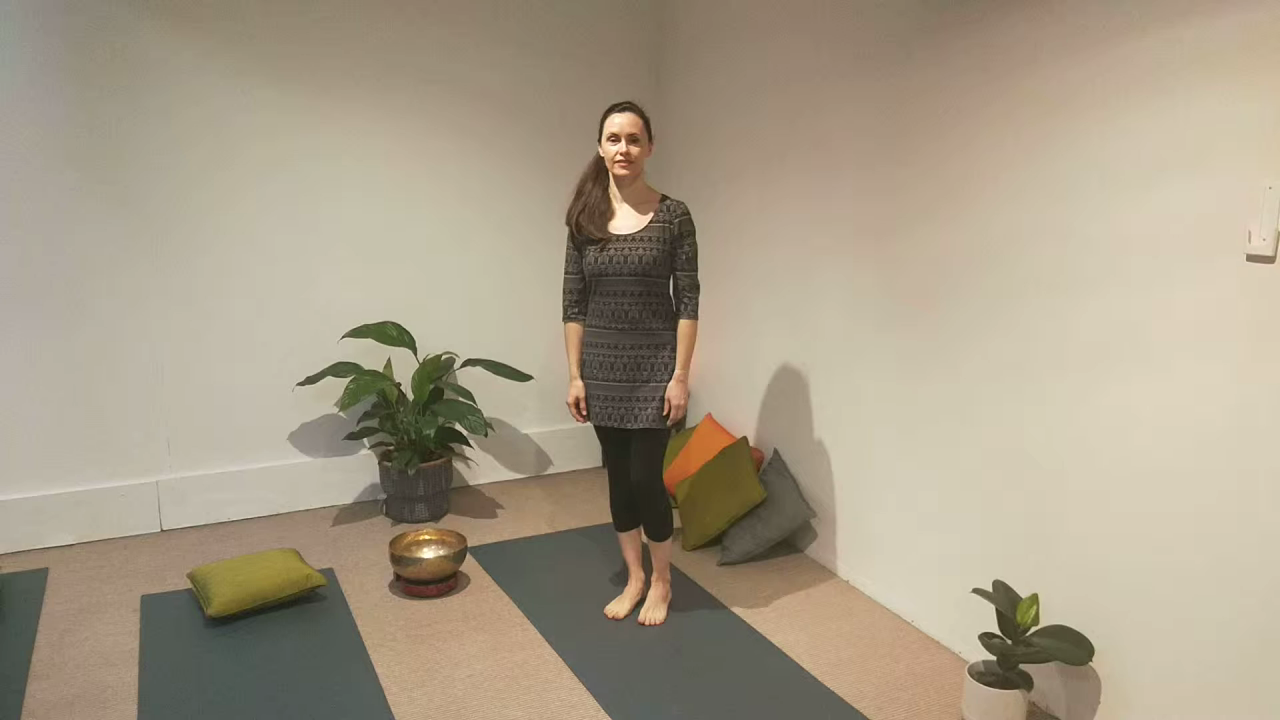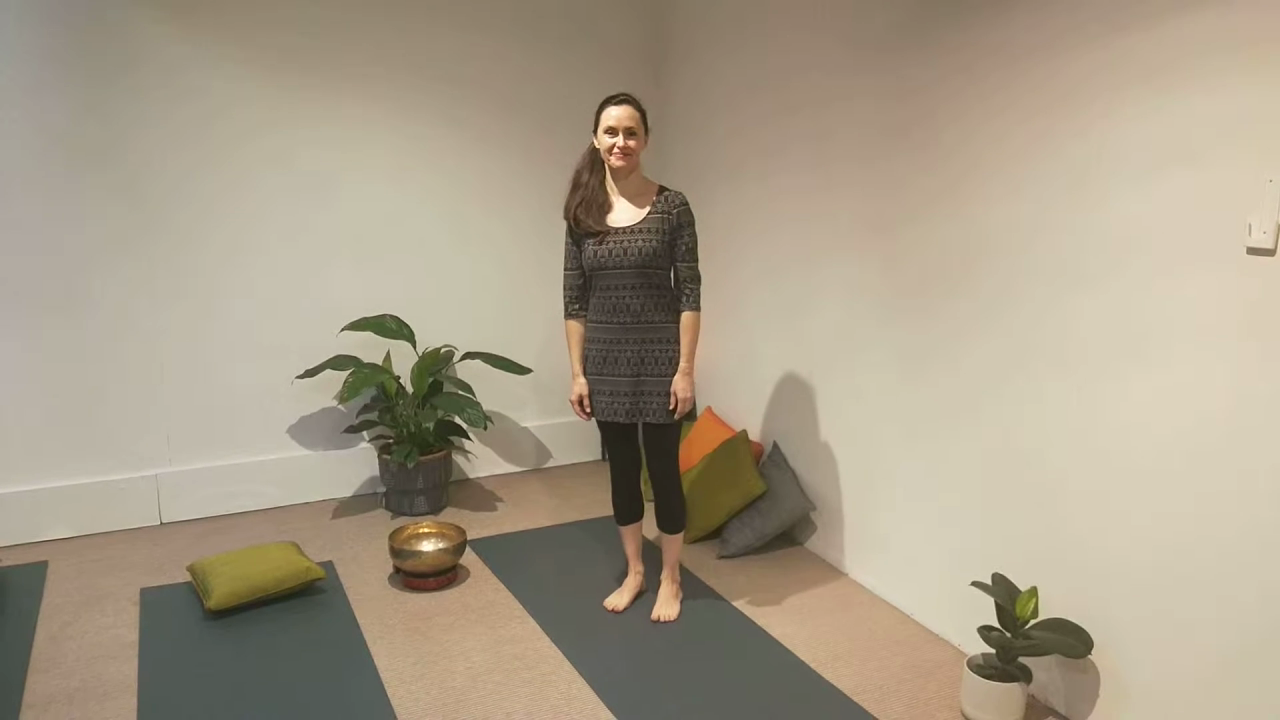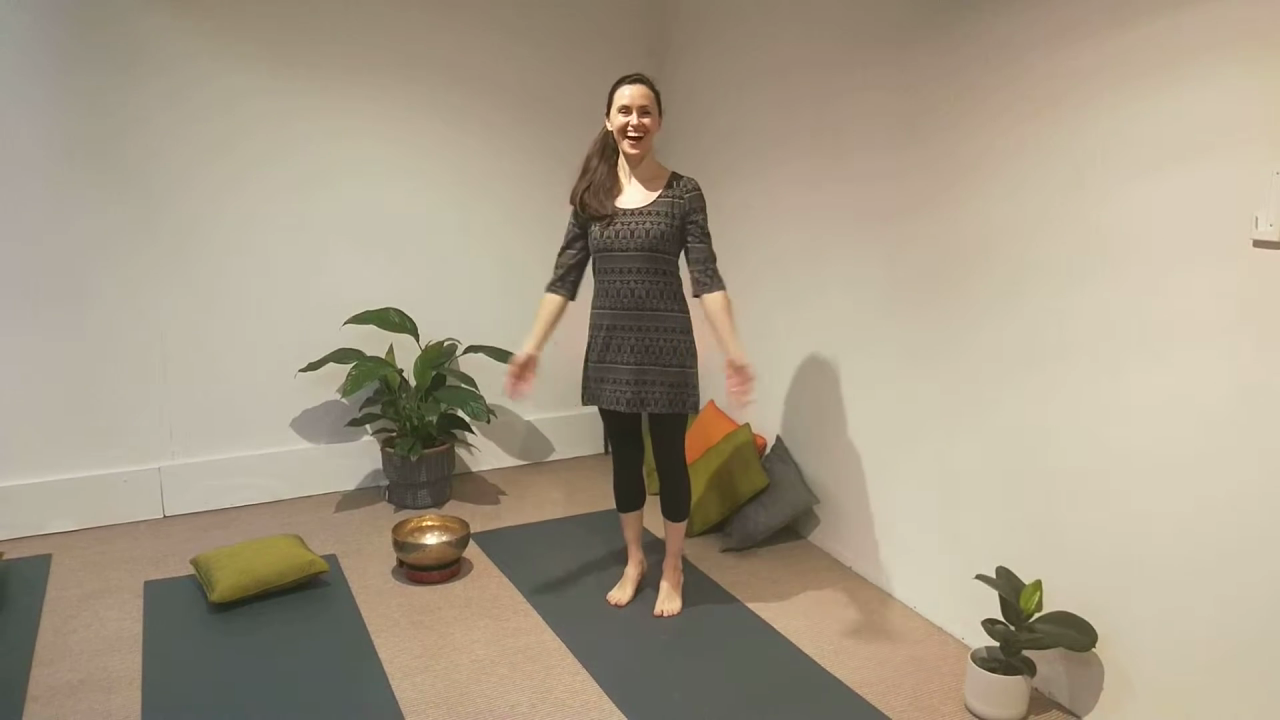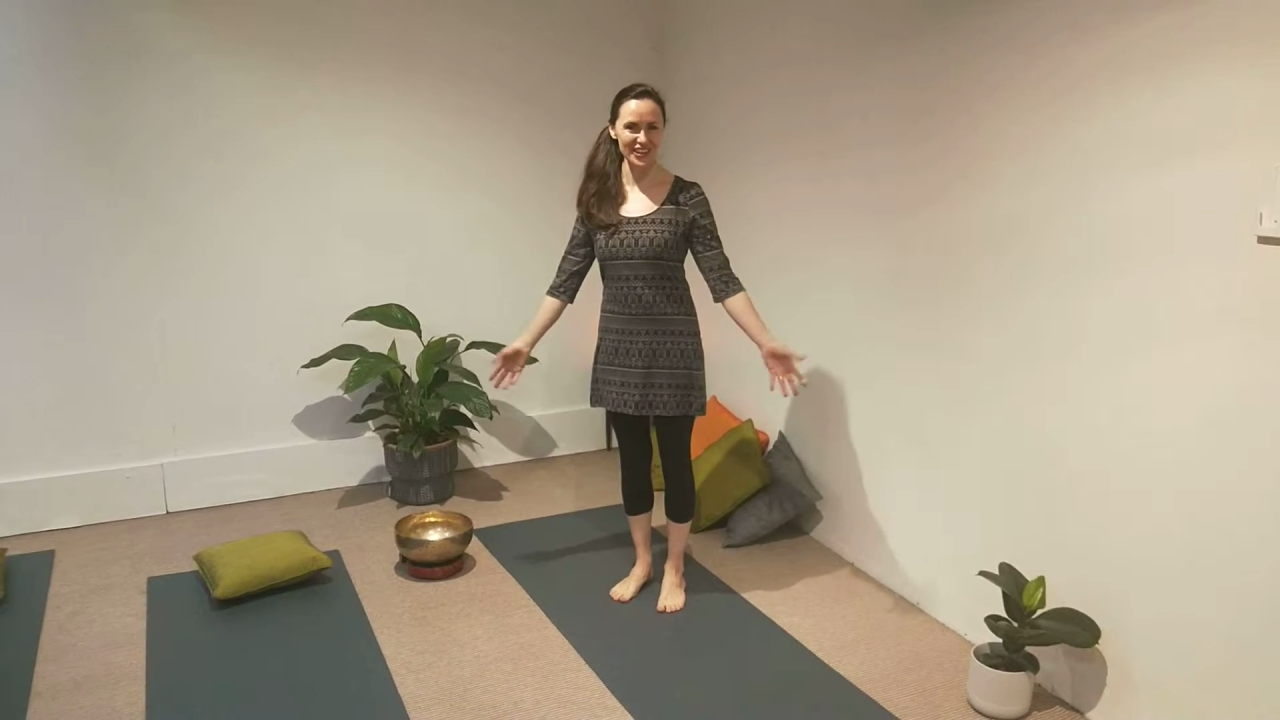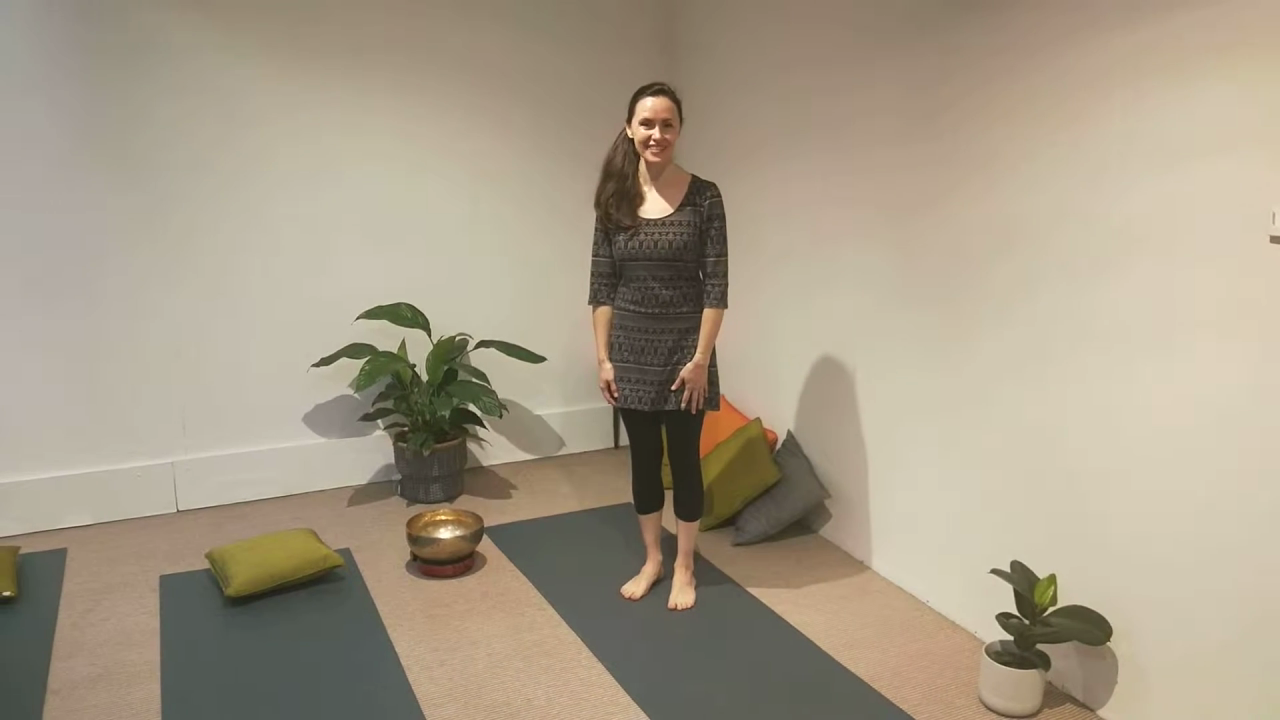
dt=1s
person 1, frame 1
left shoulder: (673, 215)
right shoulder: (585, 216)
left elbow: (688, 301)
right elbow: (573, 302)
left wrist: (680, 375)
right wrist: (574, 374)
left hip: (653, 365)
right hip: (602, 365)
left knee: (646, 476)
right knee: (618, 475)
left ankle: (661, 582)
right ankle: (634, 578)
person 1, frame 2
left shoulder: (672, 206)
right shoulder: (583, 211)
left elbow: (689, 294)
right elbow: (574, 299)
left wrist: (686, 368)
right wrist: (577, 372)
left hip: (659, 357)
right hip: (605, 360)
left knee: (663, 468)
right knee: (622, 468)
left ankle: (670, 580)
right ankle: (634, 572)
person 1, frame 3
left shoulder: (683, 193)
right shoulder: (591, 194)
left elbow: (706, 277)
right elbow: (564, 278)
left wrist: (730, 348)
right wrist: (532, 345)
left hip: (665, 343)
right hip: (610, 344)
left knee: (669, 458)
right knee: (624, 456)
left ankle: (672, 572)
right ankle: (634, 561)
person 1, frame 4
left shoulder: (687, 197)
right shoulder: (598, 200)
left elbow: (721, 278)
right elbow: (566, 279)
left wrist: (766, 342)
right wrist: (525, 342)
left hip: (672, 346)
right hip: (617, 347)
left knee: (675, 459)
right knee: (633, 458)
left ankle: (674, 569)
right ankle: (642, 561)
person 1, frame 5
left shoulder: (704, 197)
right shoulder: (614, 198)
left elbow: (716, 286)
right elbow: (602, 284)
left wrist: (701, 358)
right wrist: (603, 357)
left hip: (684, 346)
right hip: (631, 348)
left knee: (683, 458)
right knee: (644, 457)
left ankle: (684, 568)
right ankle: (652, 560)
